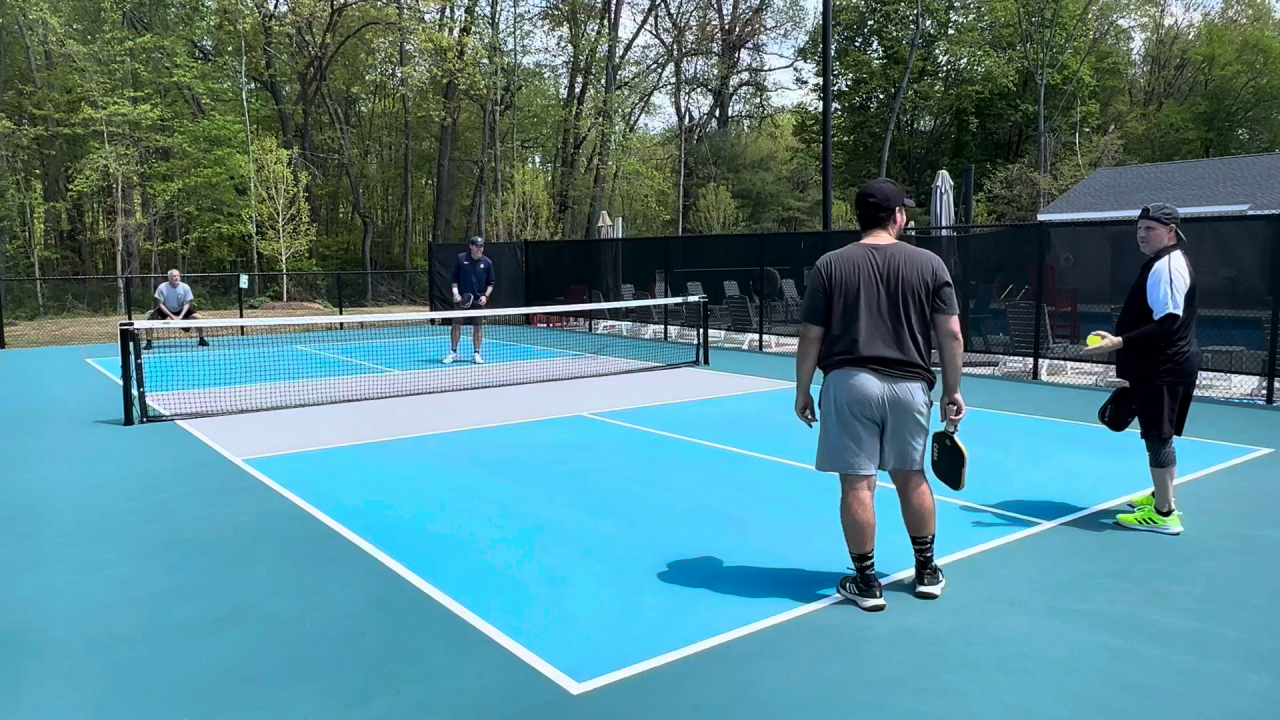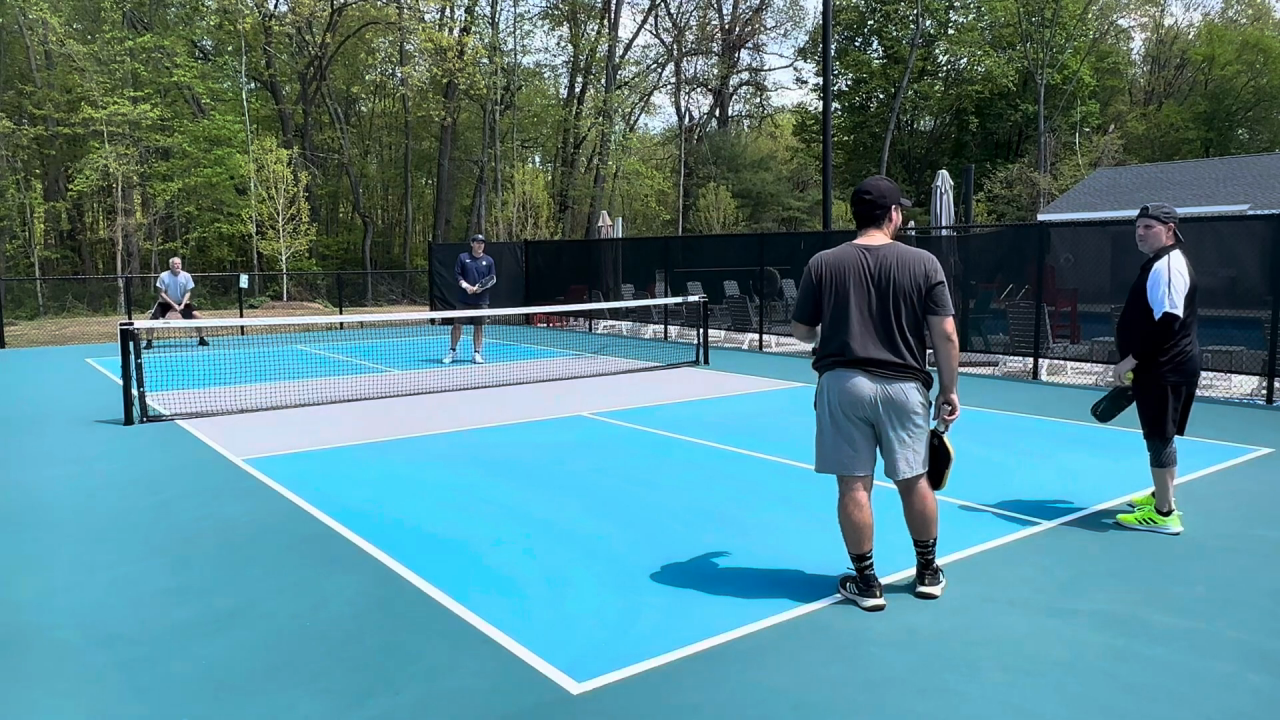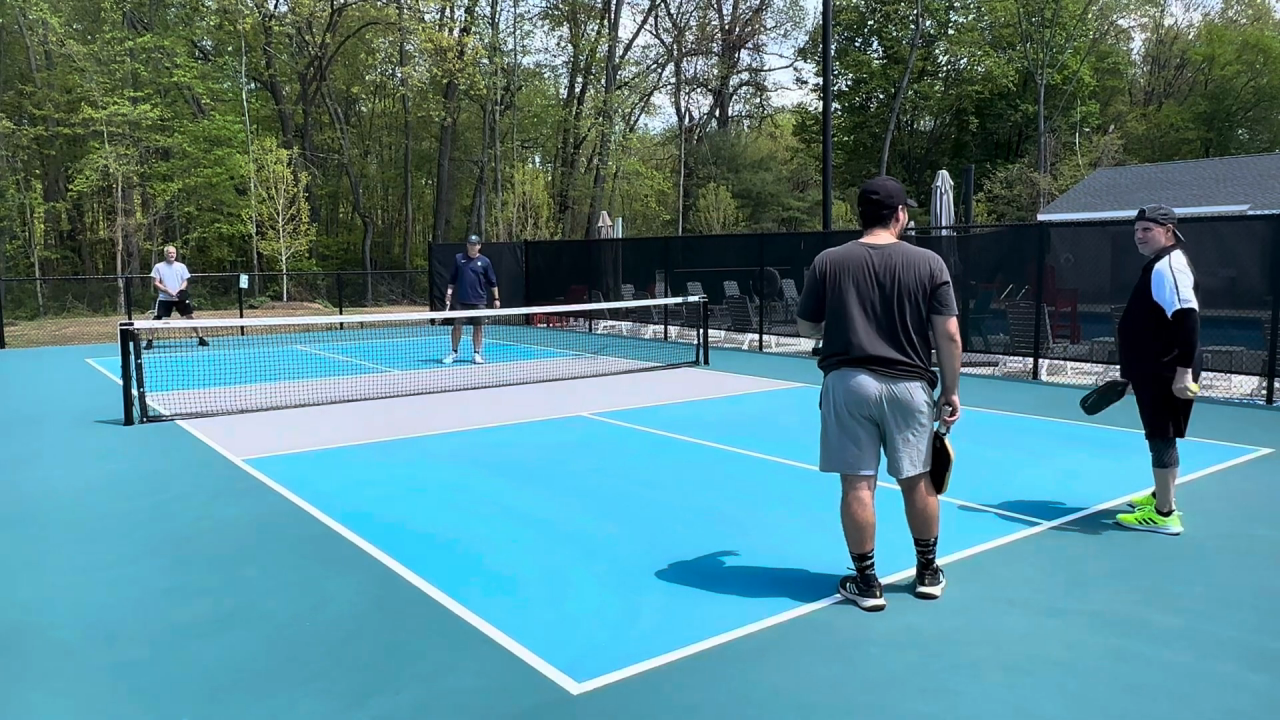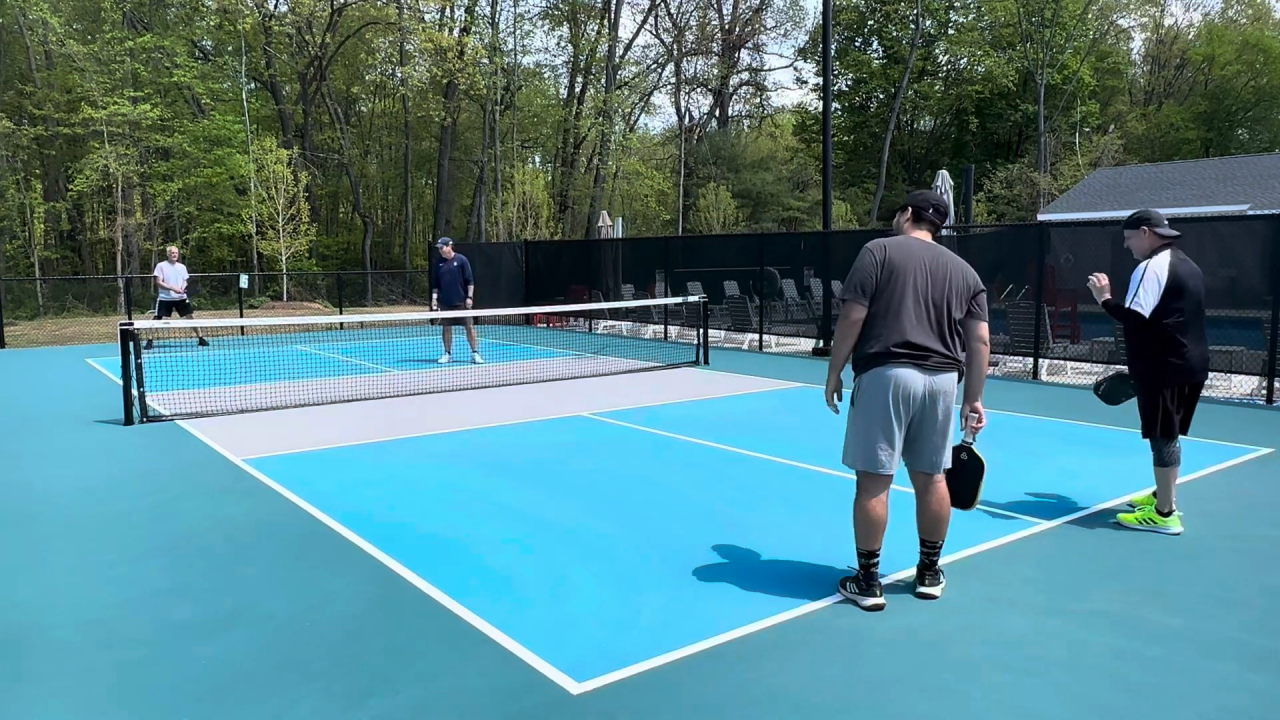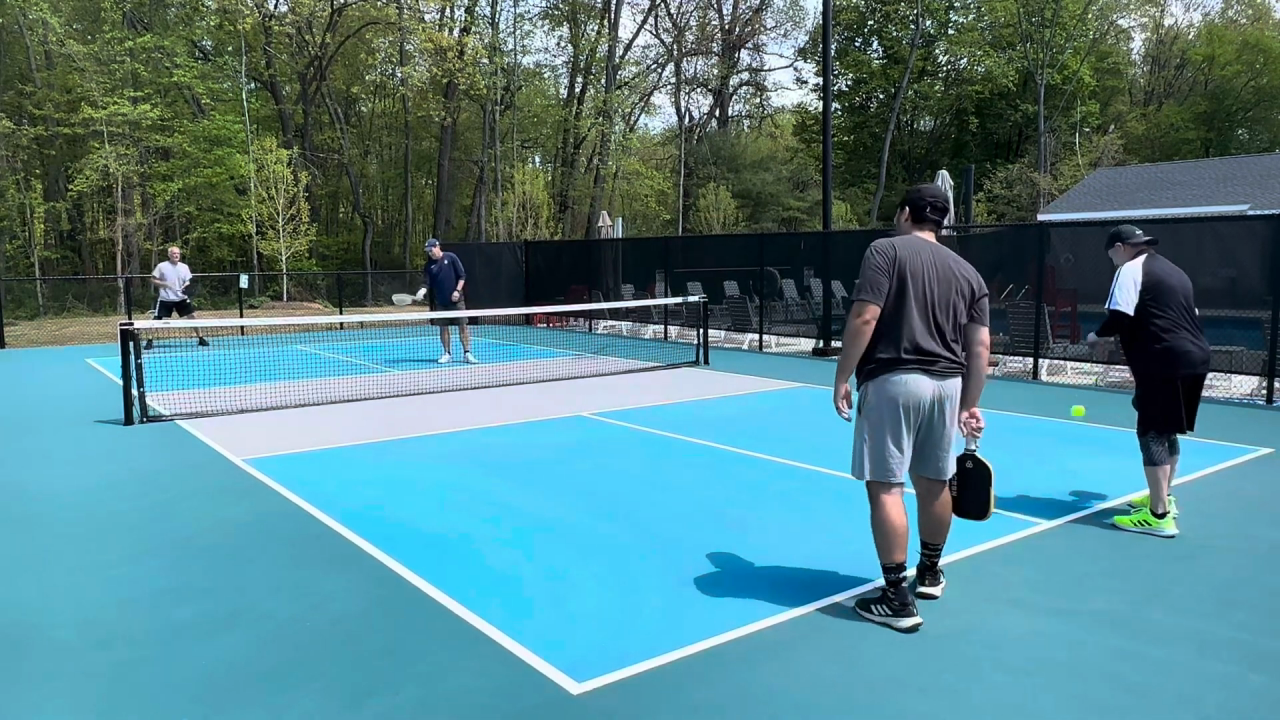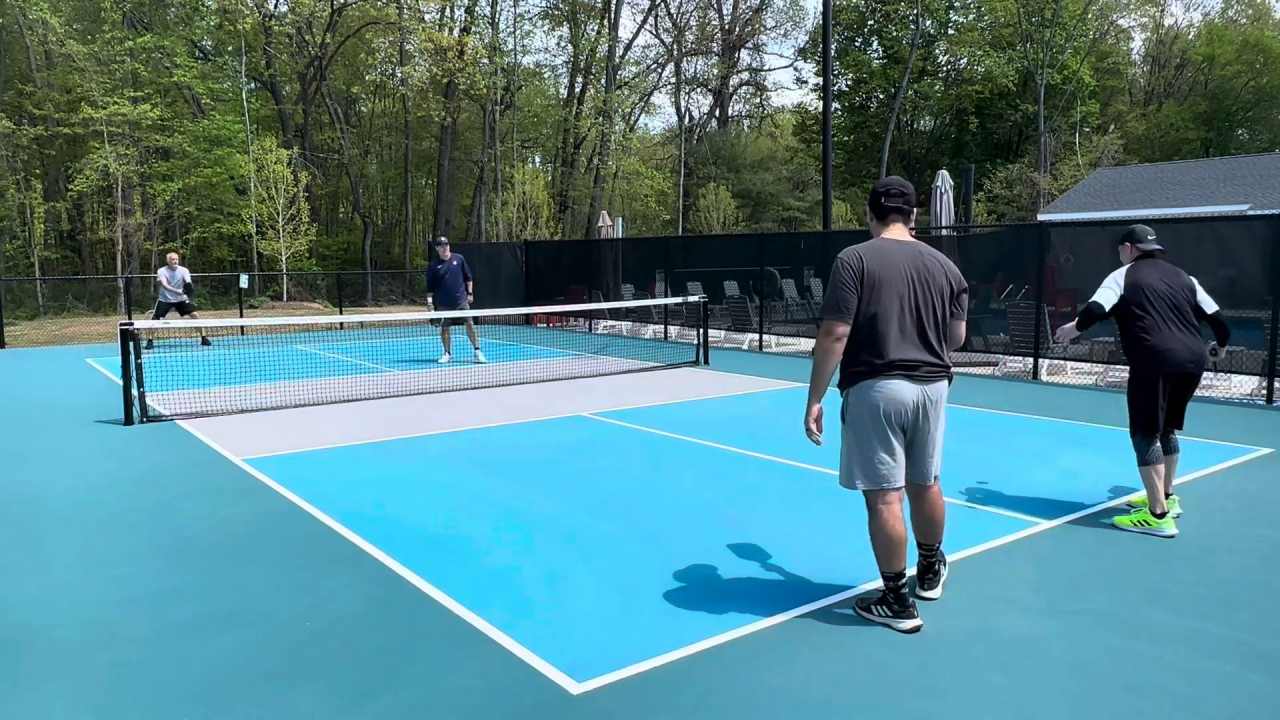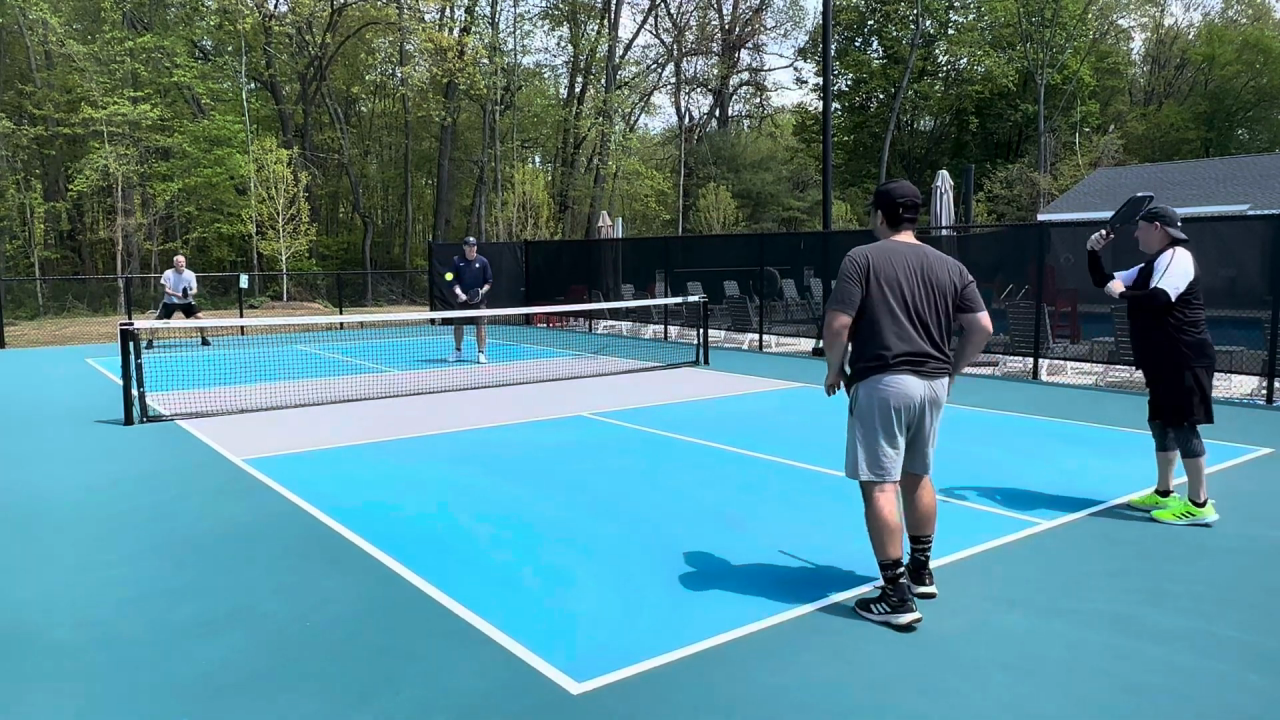
dt=0.7s
person 1, frame 1
left shoulder: (830, 265)
right shoulder: (929, 263)
left elbow: (811, 338)
right elbow: (951, 334)
left wrist: (802, 391)
right wrist: (953, 390)
left hip: (851, 383)
right hip: (909, 384)
left knee: (857, 483)
right knee: (912, 478)
left ankle: (866, 582)
right ankle: (926, 572)
person 1, frame 2
left shoulder: (822, 264)
right shoulder: (923, 263)
left elbow: (801, 331)
right elbow: (945, 335)
right wrist: (949, 390)
left hip: (843, 384)
right hip: (903, 386)
left knee: (854, 485)
right knee: (914, 480)
left ankle: (866, 583)
right ankle: (928, 572)
person 1, frame 3
left shoulder: (828, 262)
right shoulder: (928, 263)
left elbow: (807, 326)
right elbow: (949, 335)
right wrist: (950, 391)
left hip: (849, 383)
right hip: (908, 385)
left knee: (857, 484)
right knee: (918, 480)
left ankle: (866, 582)
right ankle: (927, 573)
person 1, frame 4
left shoulder: (880, 250)
right shoulder: (964, 270)
left elbow: (852, 315)
right elbow: (980, 342)
left wrist: (834, 371)
right wrist: (973, 399)
left hip: (885, 375)
right hip: (940, 379)
left knee: (873, 480)
right knee: (931, 478)
left ankle: (867, 581)
right ankle: (929, 573)
person 1, frame 5
left shoulder: (886, 251)
right shoulder: (967, 271)
left elbow: (864, 319)
right elbow: (980, 346)
left wrist: (842, 378)
right wrist: (969, 404)
left hip: (892, 382)
right hip: (945, 384)
left knee: (885, 488)
right knee: (935, 483)
left ankle: (897, 598)
right ankle: (930, 573)
person 1, frame 6
left shoulder: (854, 260)
right shoulder: (944, 266)
left elbow: (834, 335)
right elbow: (957, 337)
left wrist: (814, 400)
left hip: (876, 390)
right hip: (931, 387)
left knee: (884, 496)
right knee: (925, 484)
left ankle: (898, 602)
right ankle: (930, 572)
person 1, frame 7
left shoulder: (862, 259)
right shoulder: (950, 266)
left elbow: (837, 325)
right elbow: (981, 329)
left wrist: (835, 370)
right wrist: (952, 368)
left hip: (882, 384)
right hip: (932, 383)
left knee: (880, 487)
right knee: (918, 478)
left ankle: (897, 596)
right ankle: (921, 571)
person 2, frame 1
left shoulder: (1167, 267)
right shoulder: (1162, 264)
left elbow: (1166, 324)
left wrist: (1119, 343)
right wrist: (1124, 343)
left hip: (1163, 369)
right hip: (1161, 366)
left knee: (1157, 436)
right knee: (1159, 435)
left ankle: (1164, 513)
right ankle: (1161, 497)
person 2, frame 2
left shoulder: (1167, 266)
right shoulder: (1161, 263)
left elbow: (1167, 323)
left wrist: (1130, 359)
right wrist: (1136, 361)
left hip: (1164, 369)
right hip: (1161, 367)
left knee: (1159, 437)
right knee: (1160, 435)
left ankle: (1164, 514)
right ankle: (1161, 496)
person 2, frame 3
left shoulder: (1168, 267)
right shoulder: (1161, 265)
left elbow: (1187, 319)
left wrist: (1184, 370)
left hip: (1165, 371)
right hip: (1156, 369)
left knee: (1161, 437)
right knee: (1161, 435)
left ankle: (1164, 514)
right ankle: (1161, 496)
person 2, frame 4
left shoulder: (1152, 266)
right shoulder: (1188, 265)
left elbow: (1134, 318)
left wrist: (1105, 300)
left hip: (1164, 367)
right hip: (1190, 363)
left knee: (1161, 436)
right knee: (1169, 434)
left ankle: (1164, 514)
right ankle: (1162, 495)
person 2, frame 5
left shoulder: (1131, 270)
right shoulder: (1173, 271)
left elbow: (1120, 318)
left wrist: (1097, 336)
left hip: (1163, 363)
right hip: (1193, 358)
left knee: (1152, 434)
right knee: (1166, 431)
left ankle: (1159, 515)
right ankle: (1163, 498)
person 2, frame 6
left shoulder: (1122, 275)
right shoulder: (1182, 278)
left elbow: (1096, 309)
right elbow: (1217, 320)
left wrist: (1074, 326)
right wrist: (1218, 344)
left hip: (1154, 363)
right hip: (1191, 361)
left knee: (1145, 434)
right knee: (1165, 429)
left ankle: (1158, 516)
right ankle: (1166, 497)
person 2, frame 7
left shoulder: (1177, 258)
right shoulder: (1150, 266)
left elbow: (1156, 299)
right elbow: (1105, 282)
left wrist: (1121, 292)
right wrist: (1094, 252)
left hip: (1184, 358)
right hip: (1165, 359)
left knee: (1181, 424)
right knee: (1161, 422)
left ankle: (1199, 504)
right ankle: (1164, 493)
